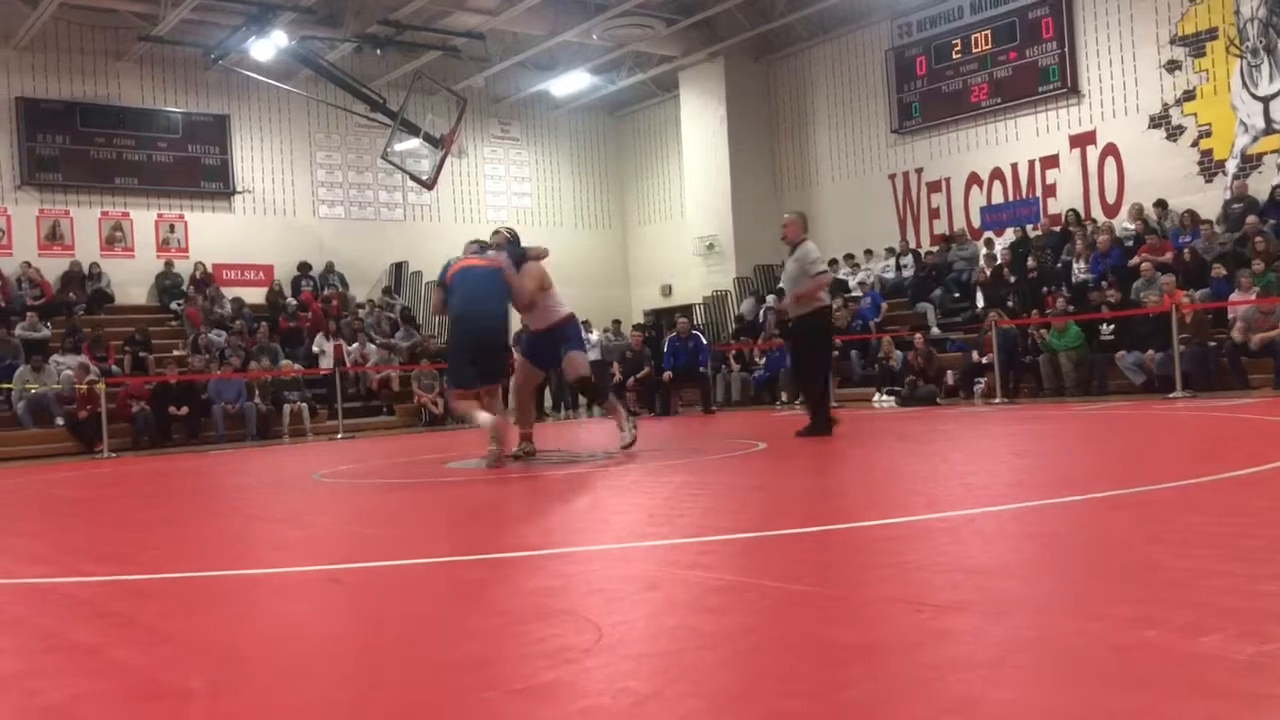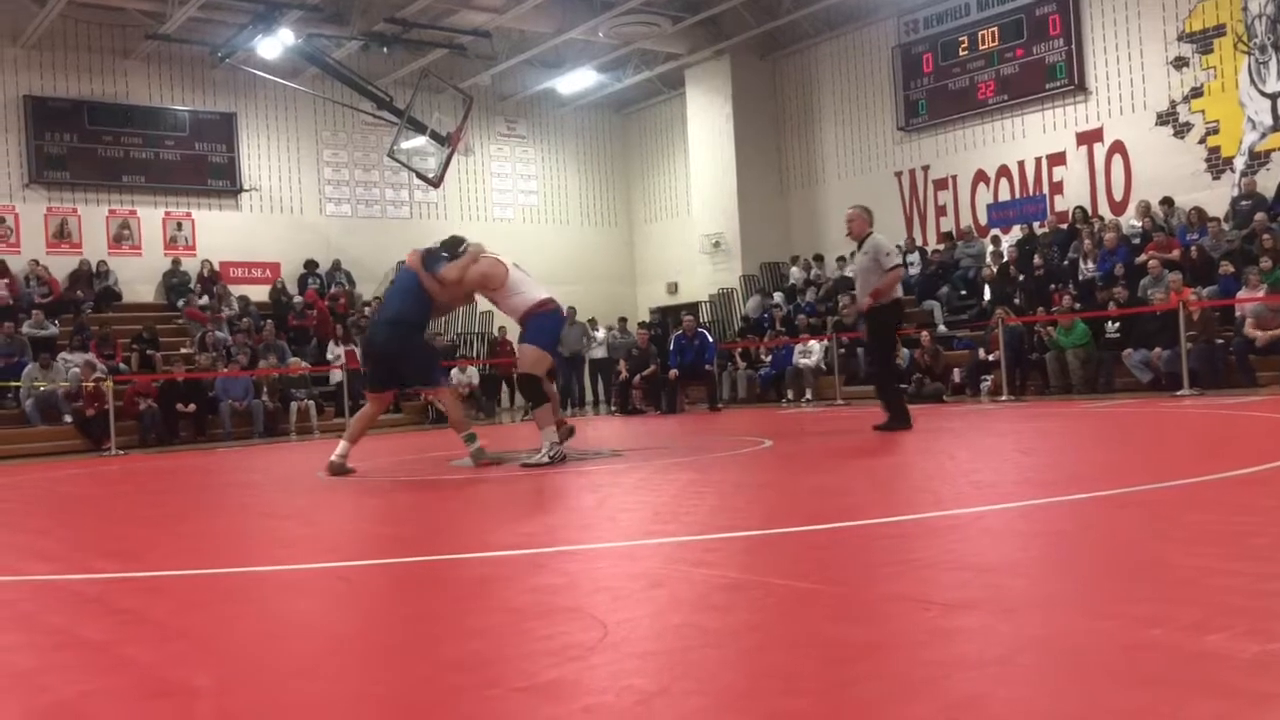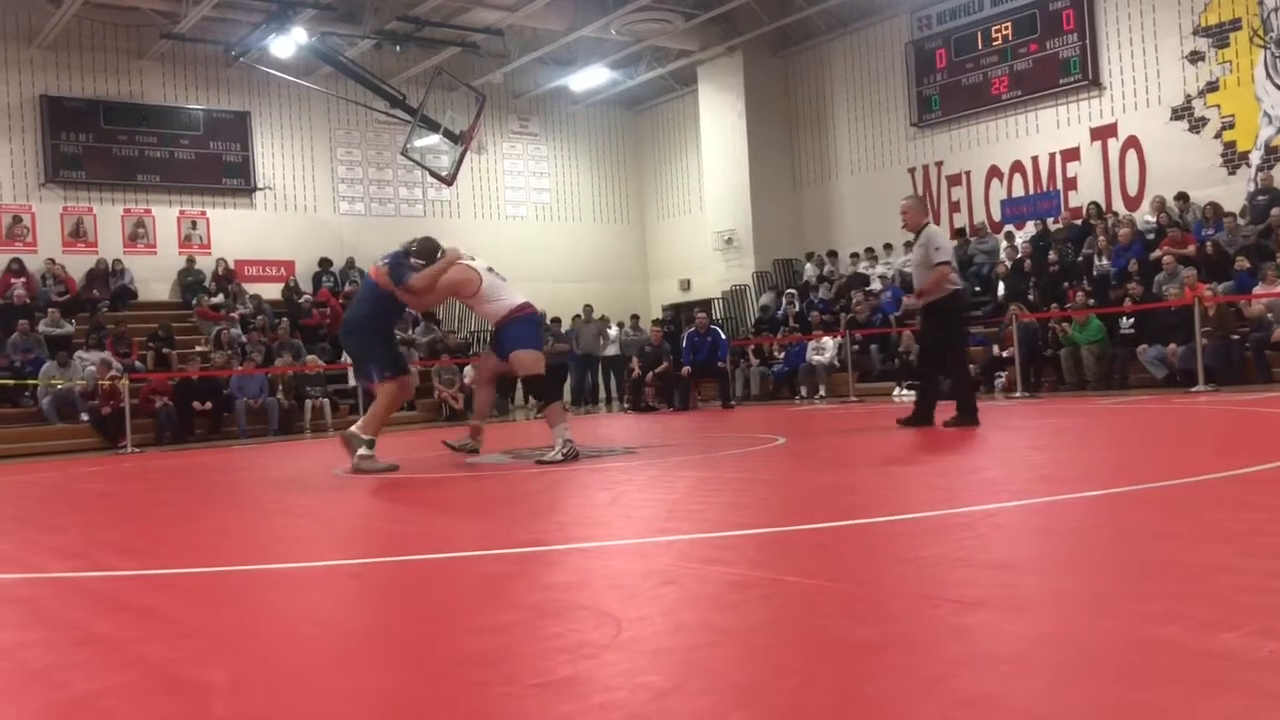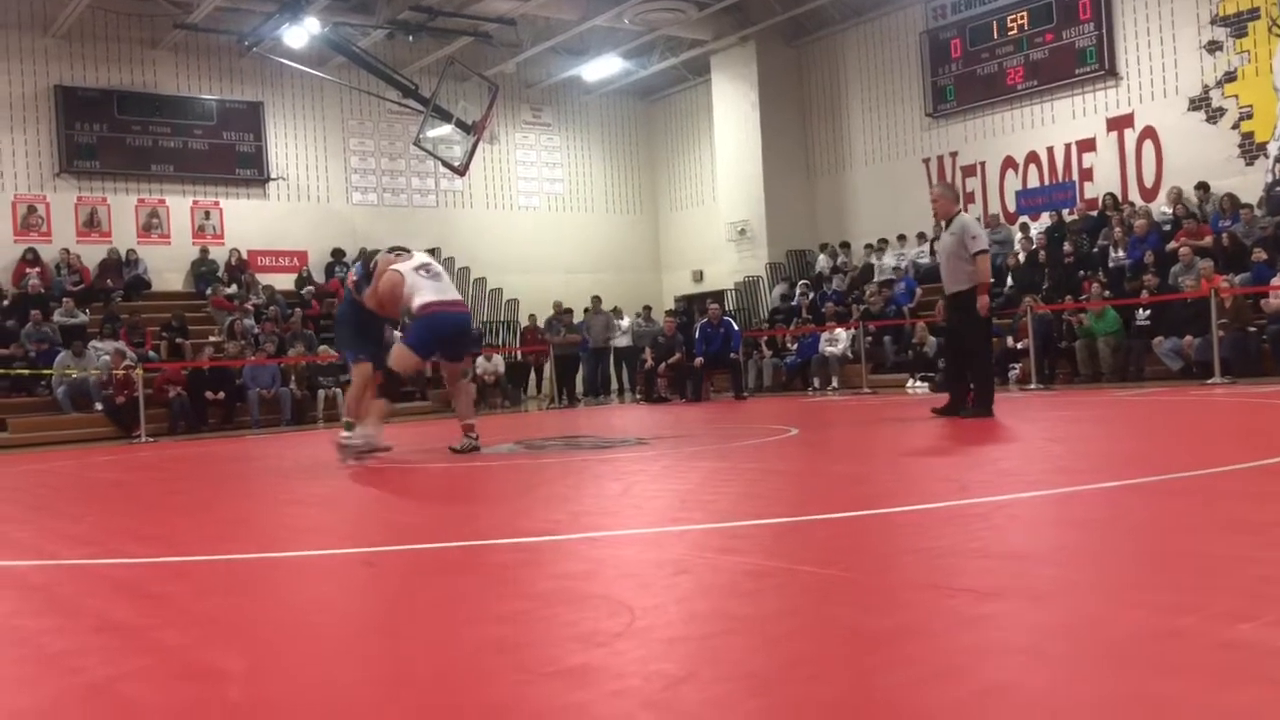
dt=0.5s
person 1, frame 1
left shoulder: (807, 251)
right shoulder: (794, 254)
left elbow: (822, 281)
left wrist: (795, 299)
right wrist: (787, 306)
left hip: (813, 318)
right hip: (802, 319)
left knee: (810, 372)
right knee: (804, 372)
left ankle: (820, 422)
right ankle: (821, 419)
person 1, frame 2
left shoulder: (879, 243)
right shoulder: (862, 249)
left elbow: (896, 273)
left wrist: (872, 297)
right wrist: (862, 303)
left hip: (886, 310)
right hip: (875, 312)
left knee: (881, 364)
right knee: (881, 365)
left ankle: (897, 413)
right ankle: (898, 415)
person 1, frame 3
left shoulder: (933, 235)
right shoulder: (920, 239)
left elbow: (943, 271)
left wrist: (918, 295)
right wrist: (921, 301)
left hip: (947, 304)
right hip: (933, 306)
left knee: (953, 361)
right knee: (928, 361)
left ankle: (967, 412)
right ankle: (923, 412)
person 1, frame 4
left shoulder: (967, 223)
right shoulder: (947, 229)
left elbow: (982, 259)
left wrist: (983, 293)
right wrist: (946, 299)
left hip: (972, 297)
right hip: (957, 298)
left knee: (978, 351)
right knee: (954, 351)
left ankle: (982, 404)
right ankle: (958, 401)
person 2, frame 1
left shoulder: (452, 265)
right shoulder: (503, 257)
left elbow: (437, 307)
left hip: (462, 328)
right hip: (495, 327)
left knee: (459, 398)
right knee: (490, 392)
left ankle: (491, 424)
right ankle: (496, 449)
person 2, frame 2
left shoulder: (421, 263)
right shoulder: (432, 257)
left elbow: (436, 308)
left wrist: (462, 298)
left hip: (376, 336)
right hip: (400, 335)
left knee: (376, 404)
right knee: (445, 392)
left ankle: (338, 458)
right ankle: (477, 451)
person 2, frame 3
left shoulder: (403, 260)
right shoulder: (394, 265)
left elbow: (414, 299)
right elbow: (419, 285)
right wrist: (448, 261)
left hip: (377, 331)
right hip: (360, 333)
left knee: (403, 390)
right knee: (388, 391)
left ankle: (355, 433)
right ankle: (364, 455)
person 2, frame 4
right shoulder: (361, 274)
left hip: (375, 331)
right hip: (352, 328)
left knee: (379, 383)
right knee: (363, 374)
left ankle: (362, 436)
right ankle: (348, 435)
person 3, frame 1
left shoulder: (530, 269)
right shoulder: (512, 271)
left elbow: (522, 300)
left hip: (563, 329)
right hip: (539, 334)
left knee: (581, 383)
right knee: (521, 389)
left ankle: (625, 424)
right ankle: (525, 443)
person 3, frame 2
left shoulder: (480, 268)
right shoulder: (482, 262)
left wrist: (417, 267)
left hip: (543, 317)
right hip: (544, 315)
left knee: (528, 381)
right knee: (538, 379)
left ankle: (553, 447)
right ankle: (560, 426)
person 3, frame 3
left shoulder: (453, 275)
right shoulder: (462, 265)
left elbow: (422, 303)
left hip: (520, 322)
right hip: (511, 323)
left knee: (535, 383)
right knee: (482, 377)
left ankle: (566, 444)
right ankle: (473, 439)
person 3, frame 4
left shoulder: (389, 279)
right shoulder: (422, 257)
left elbow: (391, 312)
left hip: (432, 319)
right hip: (461, 316)
right knee: (457, 379)
right ankle: (470, 436)
